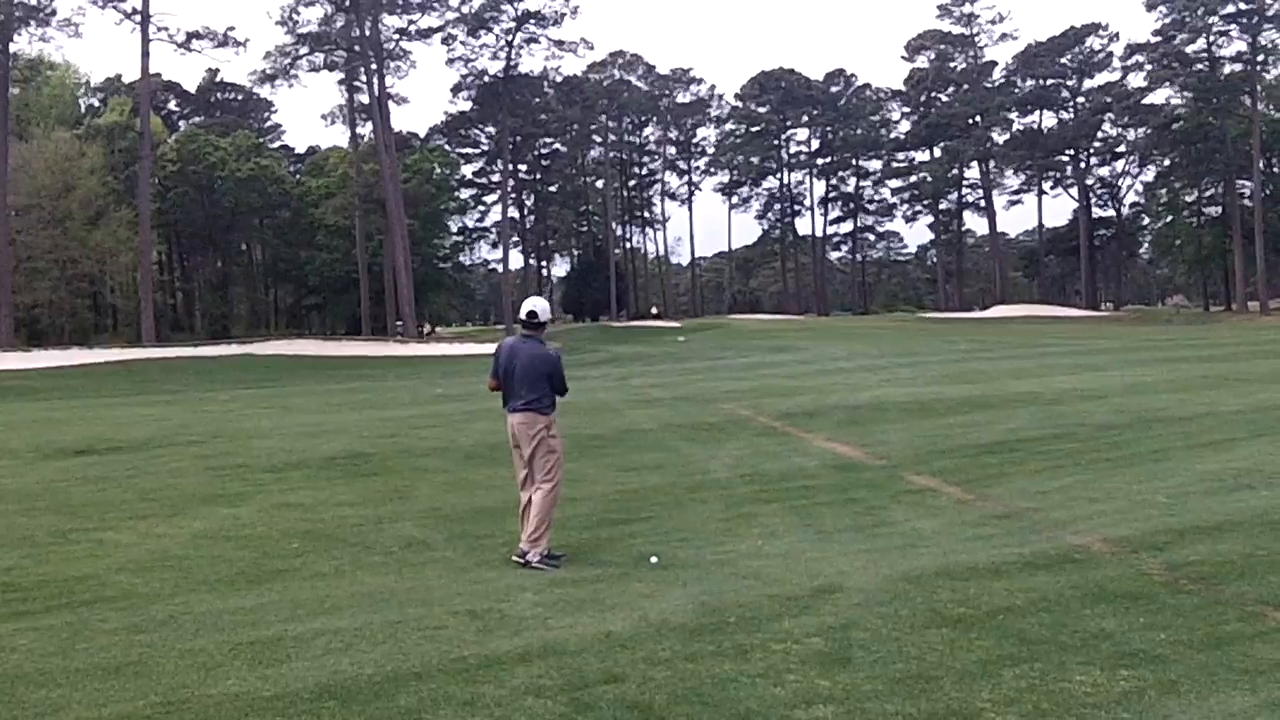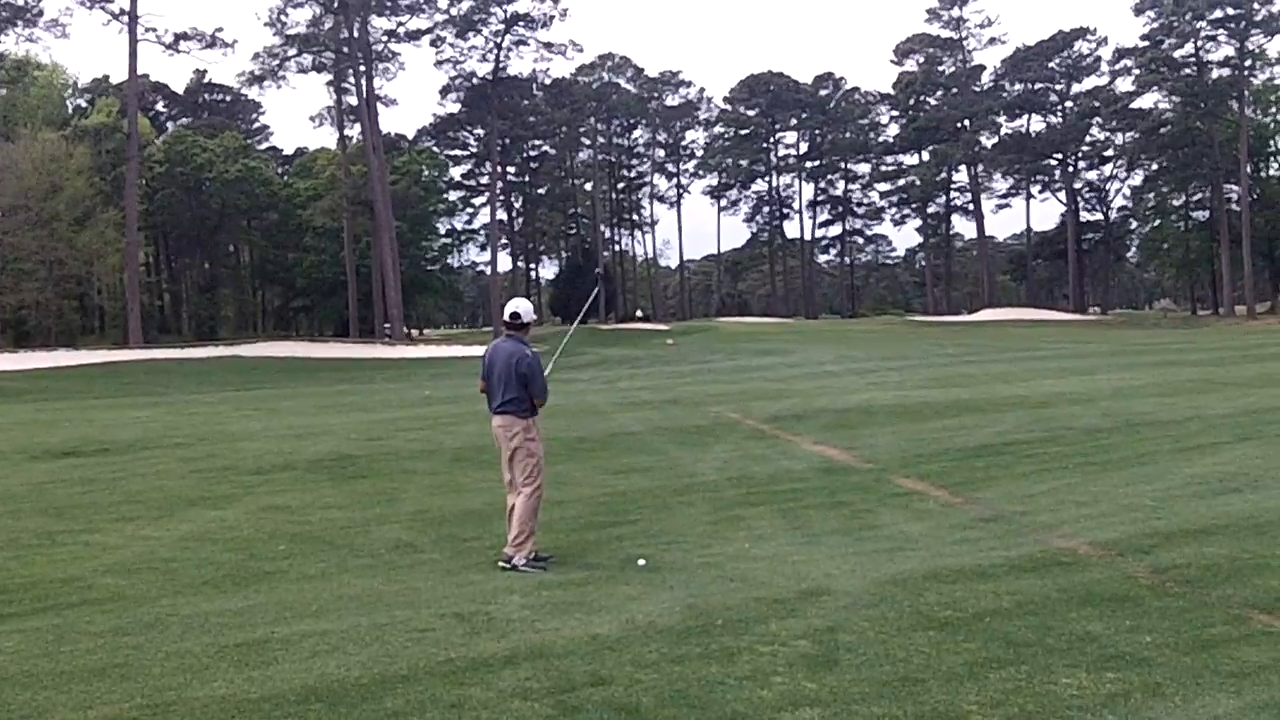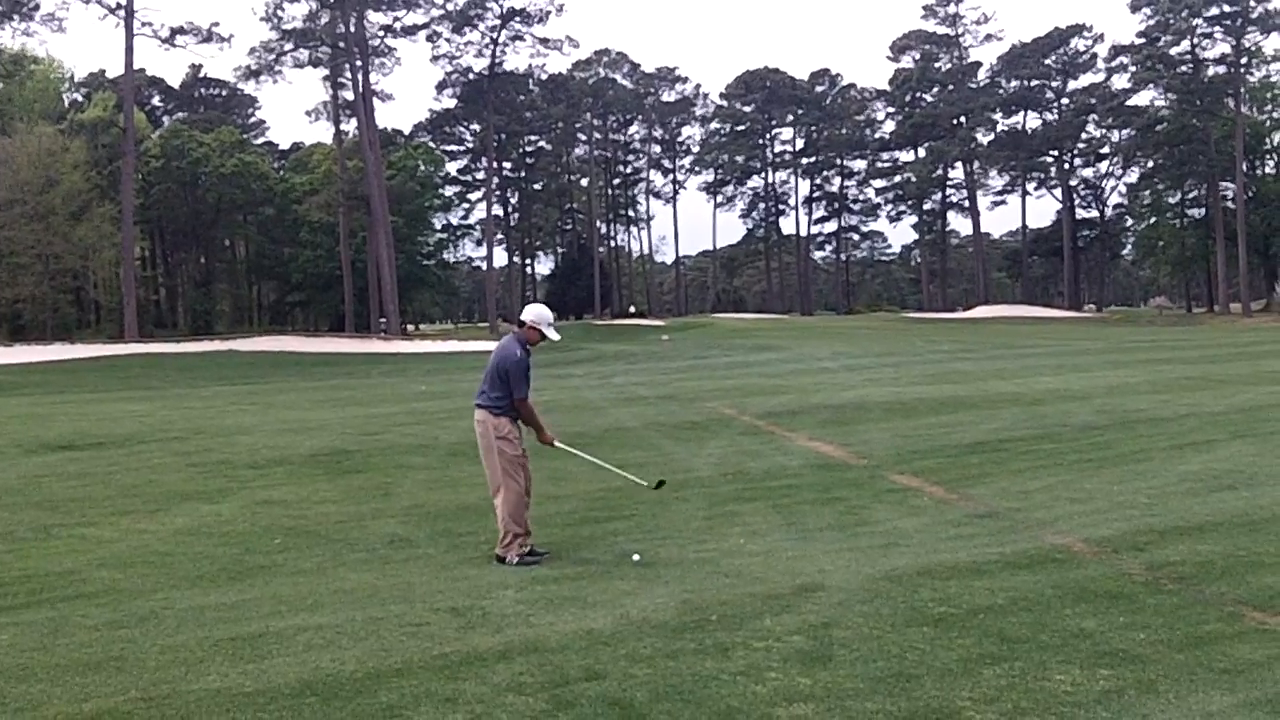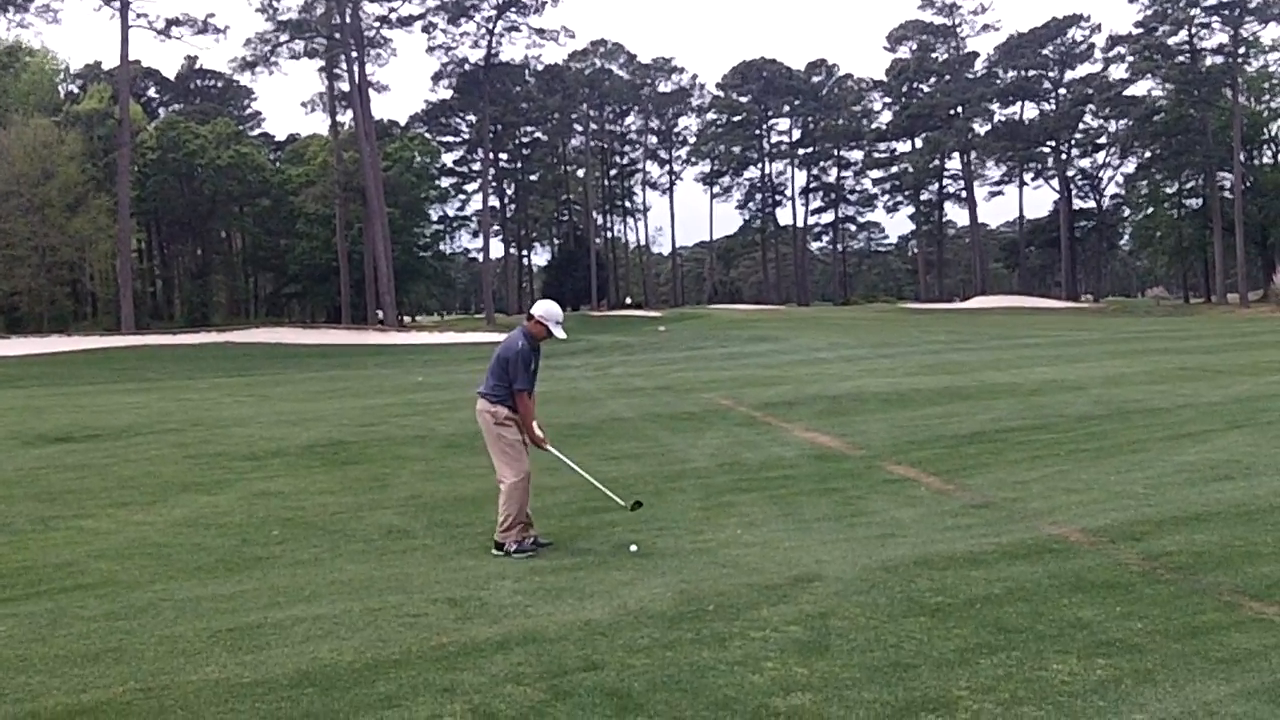
dt=0.7s
person 1, frame 1
left shoulder: (505, 347)
right shoulder: (549, 356)
left elbow: (493, 384)
right elbow: (561, 391)
left hip: (515, 420)
right hip: (539, 422)
left knee: (528, 486)
right knee: (547, 484)
left ankle: (532, 545)
right ankle: (531, 549)
person 1, frame 2
left shoulder: (493, 349)
right shoulder: (526, 356)
left elbow: (484, 387)
right elbow: (540, 400)
right wrist: (539, 386)
left hip: (499, 421)
right hip: (519, 425)
left knee: (516, 488)
right knee: (530, 487)
left ankle: (521, 548)
right ankle: (516, 554)
person 1, frame 3
left shoulder: (511, 344)
right shoulder: (516, 355)
right elbow: (521, 403)
left wrist: (535, 426)
right wrist: (541, 431)
left hip: (498, 419)
right hip: (497, 422)
left knee: (521, 482)
right knee: (510, 487)
left ankle: (521, 543)
right ankle: (508, 551)
person 1, frame 4
left shoulder: (531, 344)
right shoulder: (518, 347)
left elbow: (528, 391)
right elbow: (520, 395)
left wrist: (534, 424)
right wrist: (531, 433)
left hip: (508, 412)
right hip: (496, 412)
left knee: (522, 473)
right knee: (515, 473)
left ankle: (523, 533)
right ankle: (505, 540)
